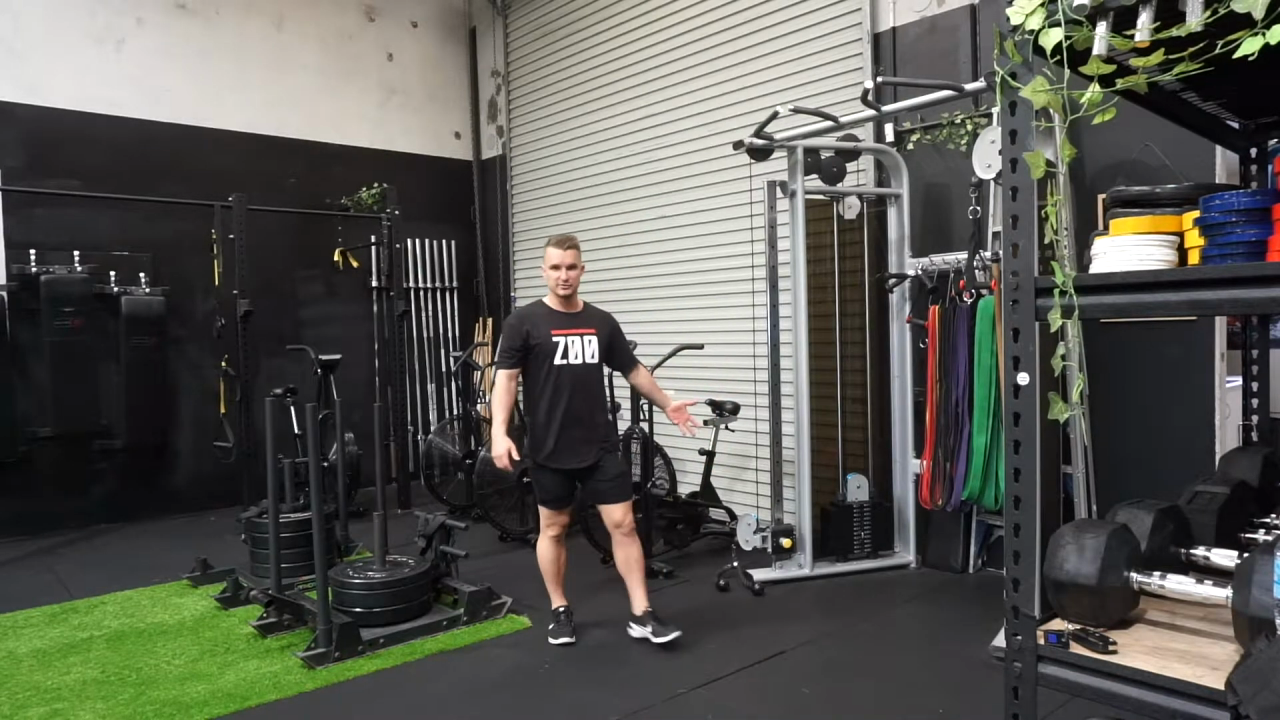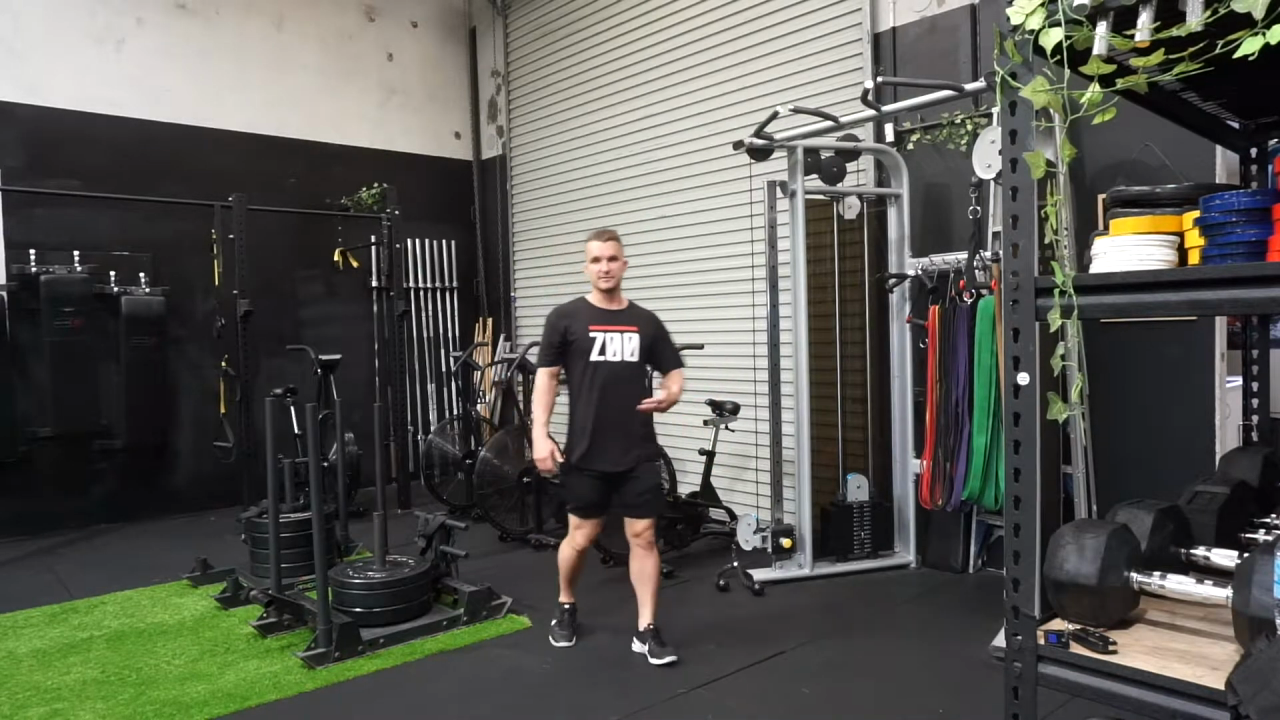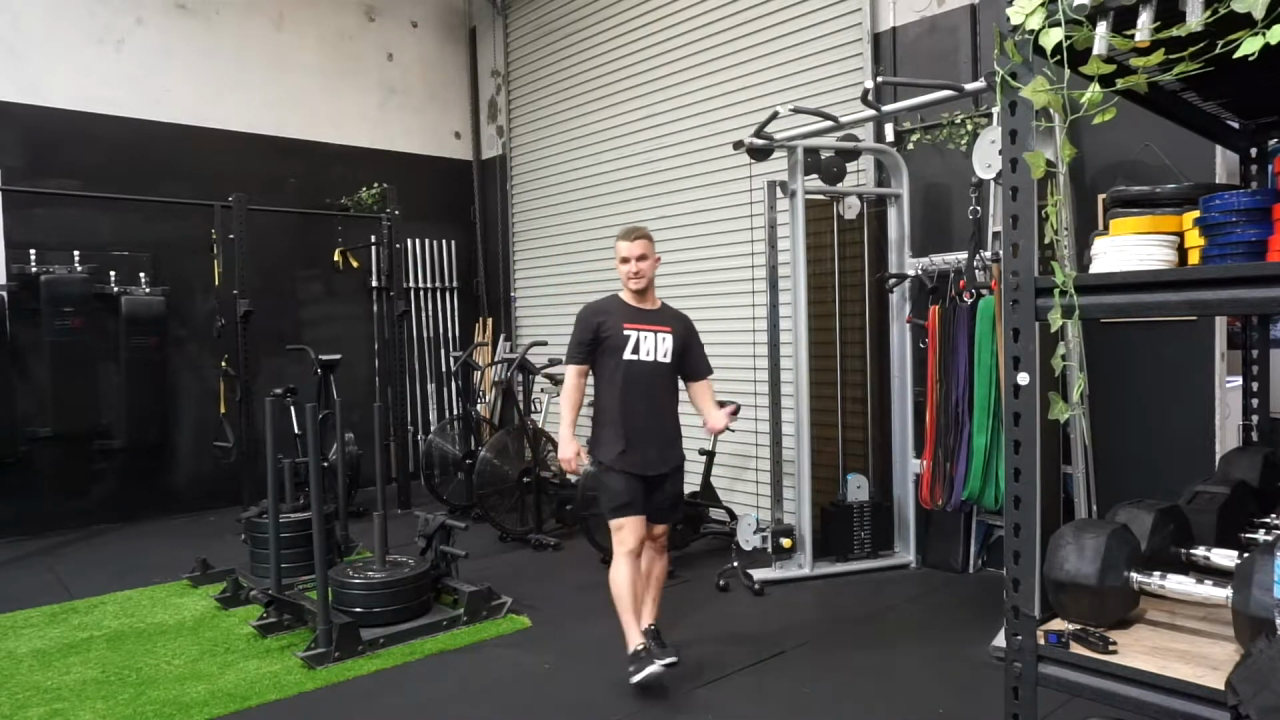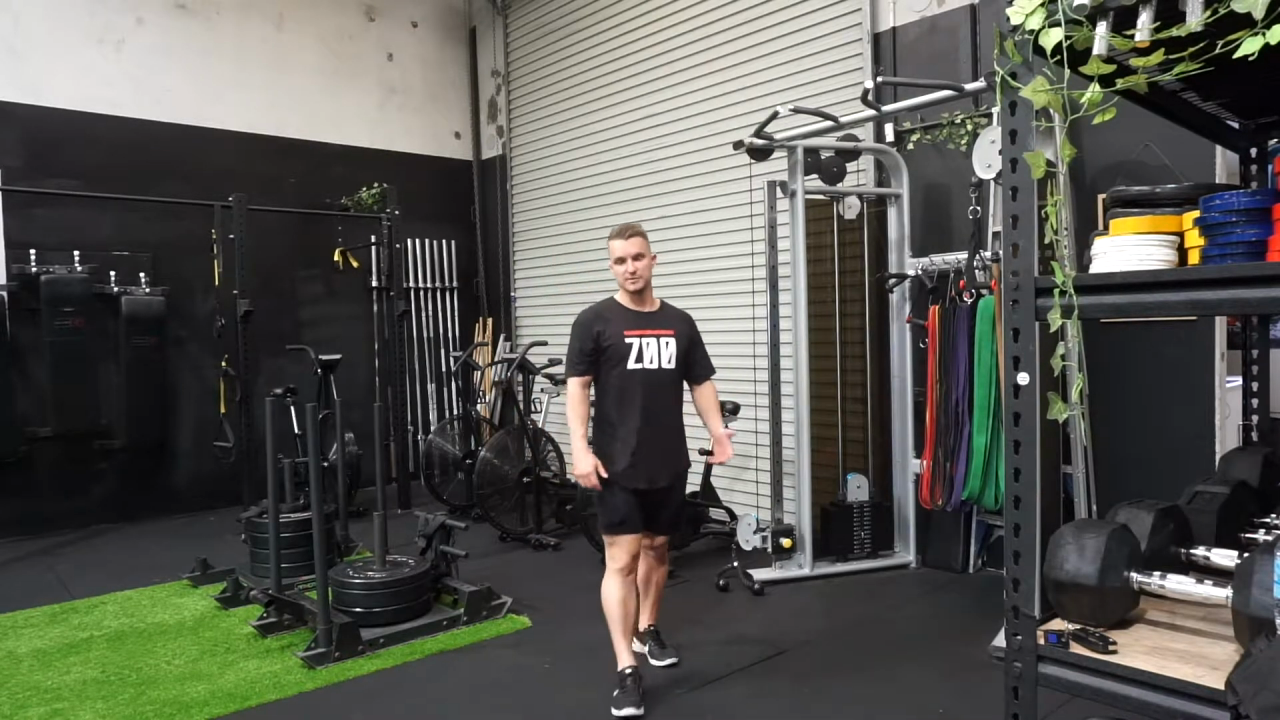
dt=0.5s
person 1, frame 1
left shoulder: (602, 322)
right shoulder: (525, 321)
left elbow: (632, 369)
right elbow: (506, 379)
left wrist: (667, 404)
right wrist: (499, 432)
left hip: (600, 446)
right hip: (549, 449)
left knee: (623, 524)
right knee: (553, 528)
left ankle: (642, 615)
right ankle: (560, 611)
person 1, frame 2
left shoulder: (646, 322)
right shoulder: (566, 318)
left elbow: (673, 373)
right elbow: (547, 377)
left wrist: (671, 395)
right wrist: (540, 435)
left hip: (639, 452)
right hip: (586, 452)
left knee: (644, 537)
right knee: (582, 537)
left ankle: (646, 629)
right ankle: (566, 606)
person 1, frame 3
left shoulder: (678, 322)
right shoulder: (597, 315)
left elbow: (697, 381)
right elbow: (575, 376)
left wrist: (713, 416)
right wrist: (566, 434)
left hip: (666, 455)
right hip: (617, 453)
left knee: (658, 541)
right knee: (628, 546)
left ankle: (652, 630)
right ankle: (637, 649)
person 1, frame 4
left shoulder: (680, 322)
right shoulder: (594, 321)
left elbow: (701, 382)
right elbow: (577, 387)
left wrist: (719, 432)
right wrist: (580, 448)
left hip: (670, 463)
right hip: (619, 465)
left knee: (657, 548)
right knee: (621, 561)
left ankle: (647, 629)
right ankle: (627, 673)
